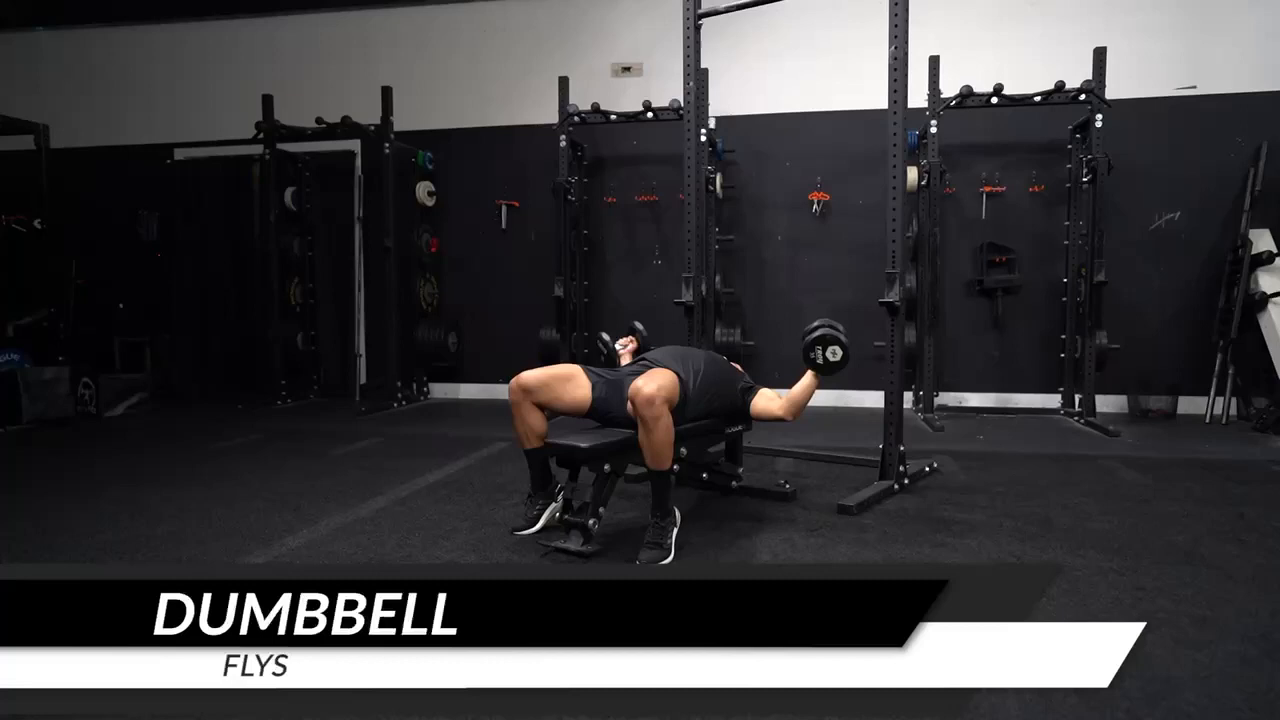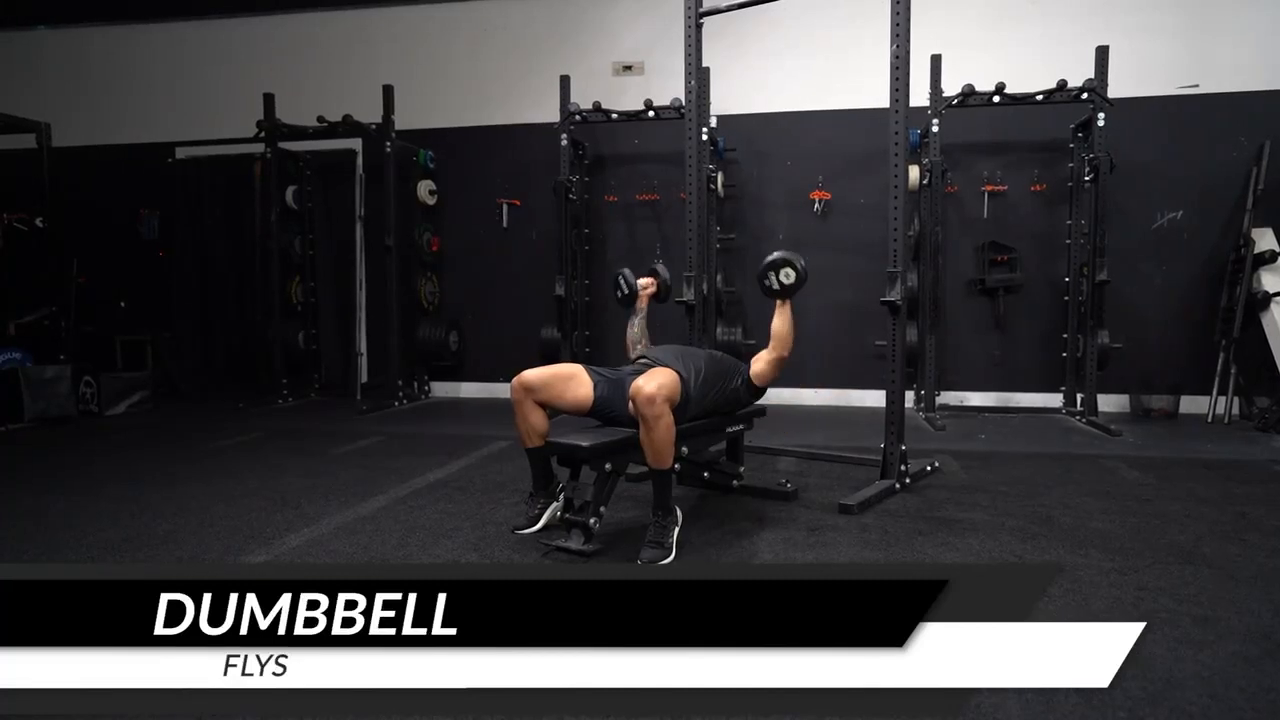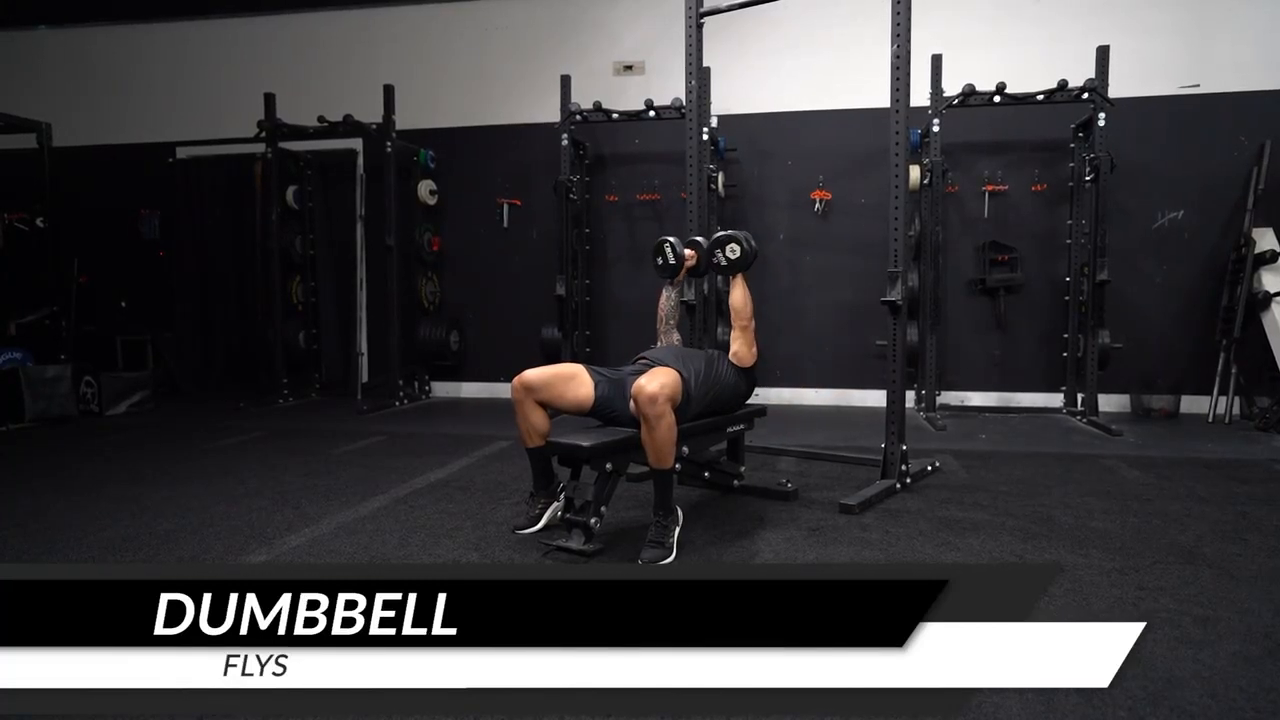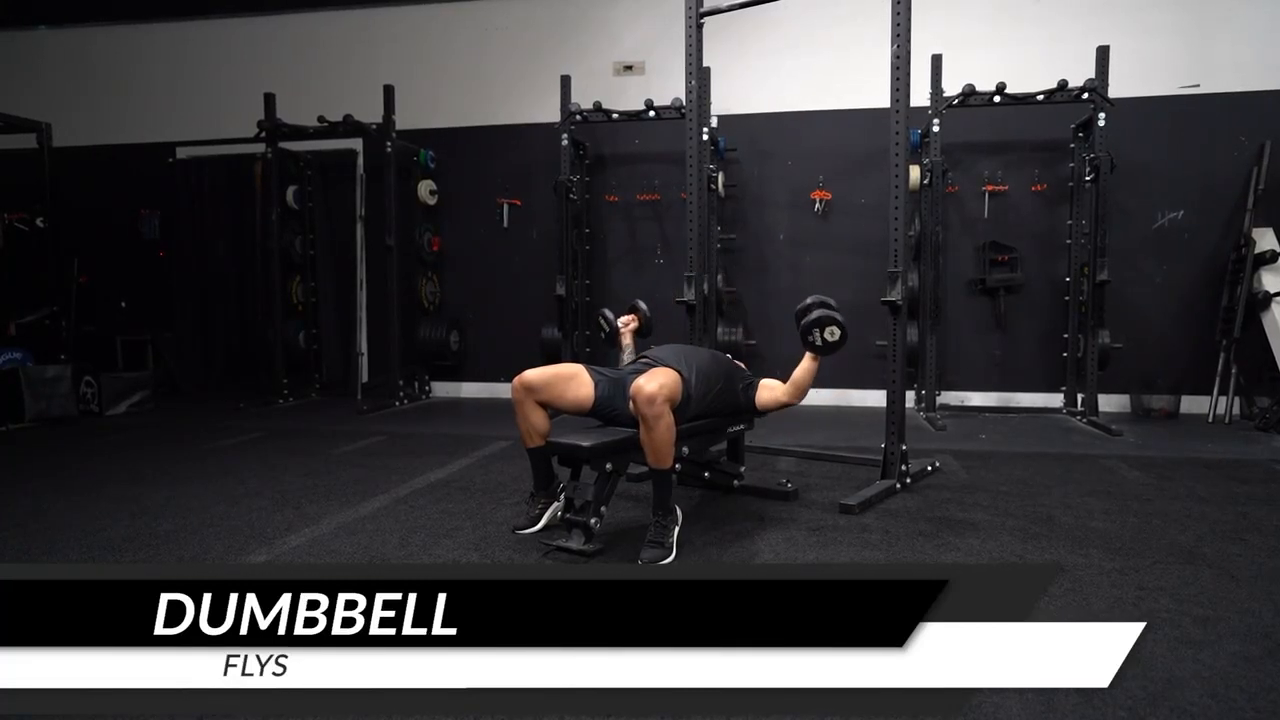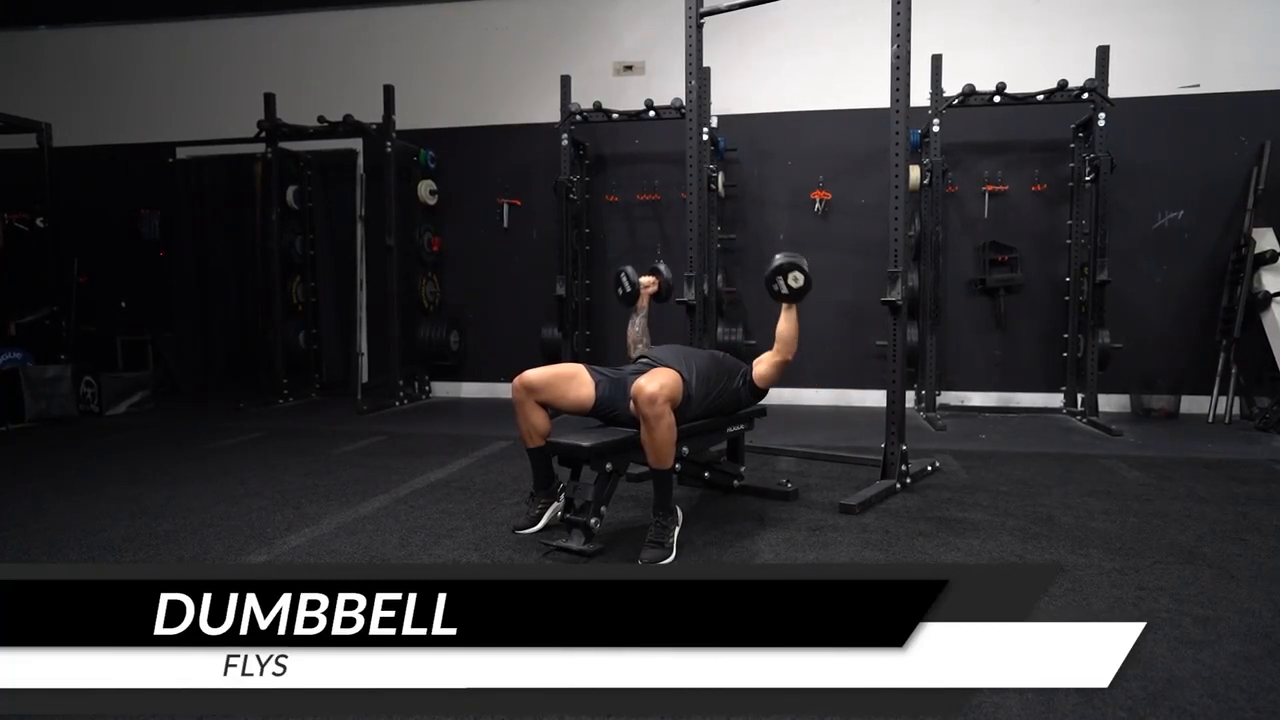
dt=1s
person 1, frame 1
left shoulder: (742, 389)
left elbow: (784, 410)
left wrist: (816, 369)
right wrist: (626, 356)
left hip: (651, 394)
right hip: (627, 379)
left knee: (647, 395)
right knee: (522, 386)
left ankle: (663, 518)
right ankle: (544, 494)
person 1, frame 2
left shoulder: (741, 382)
right shoulder: (699, 359)
left elbow: (778, 352)
right elbow: (638, 350)
left wrist: (783, 301)
right wrist: (642, 301)
left hip: (653, 392)
right hip: (628, 377)
left knee: (647, 393)
right knee: (525, 385)
left ankle: (664, 515)
right ankle: (546, 493)
person 1, frame 3
left shoulder: (737, 379)
right shoulder: (694, 361)
left elbow: (743, 325)
right elbow: (666, 326)
left wrist: (736, 274)
right wrist: (677, 275)
left hip: (655, 392)
right hip: (624, 380)
left knee: (649, 393)
right knee: (525, 385)
left ankle: (666, 516)
right ankle: (547, 493)
person 1, frame 4
left shoulder: (742, 385)
left elbow: (789, 395)
left wrist: (814, 352)
right wrist: (627, 337)
left hip: (654, 393)
right hip: (624, 381)
left knee: (649, 393)
right knee: (525, 385)
left ankle: (665, 517)
right ankle: (547, 494)
person 1, frame 5
left shoulder: (742, 381)
right shoulder: (702, 359)
left elbow: (781, 354)
right elbow: (638, 349)
left wrist: (788, 304)
right wrist: (642, 301)
left hip: (655, 392)
right hip: (627, 378)
left knee: (649, 393)
right knee: (526, 384)
left ankle: (665, 515)
right ankle: (547, 493)
